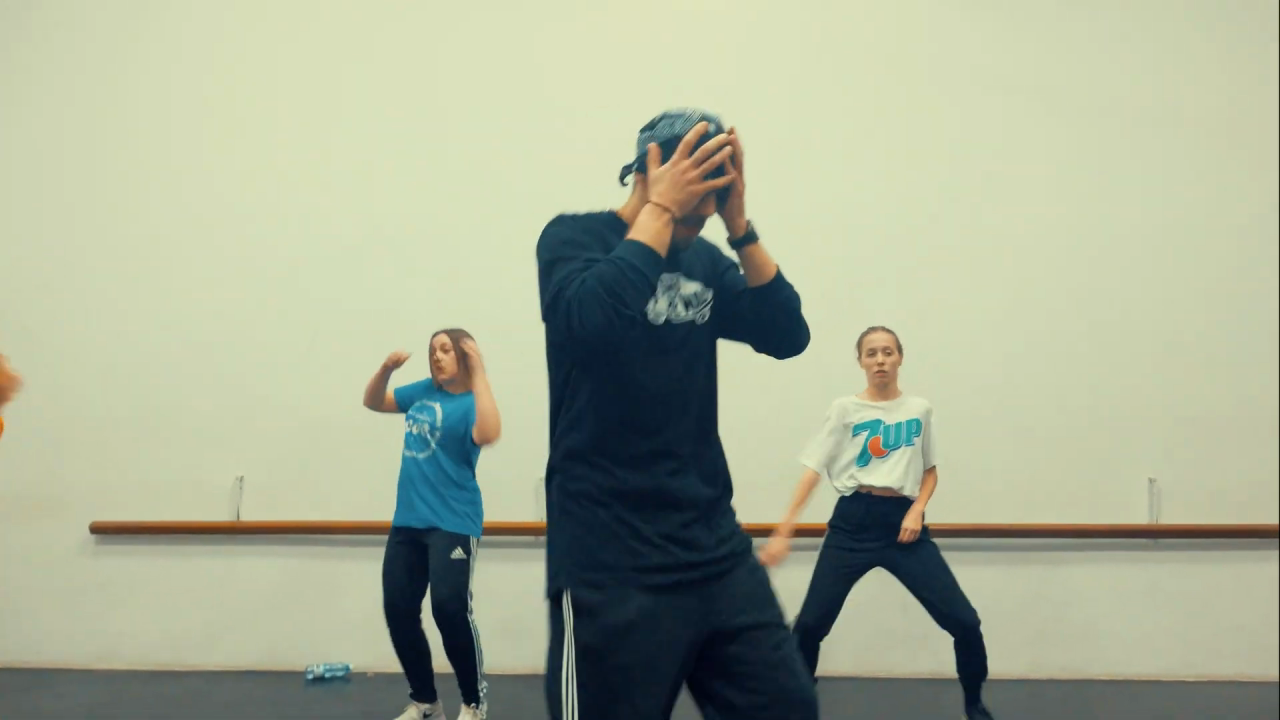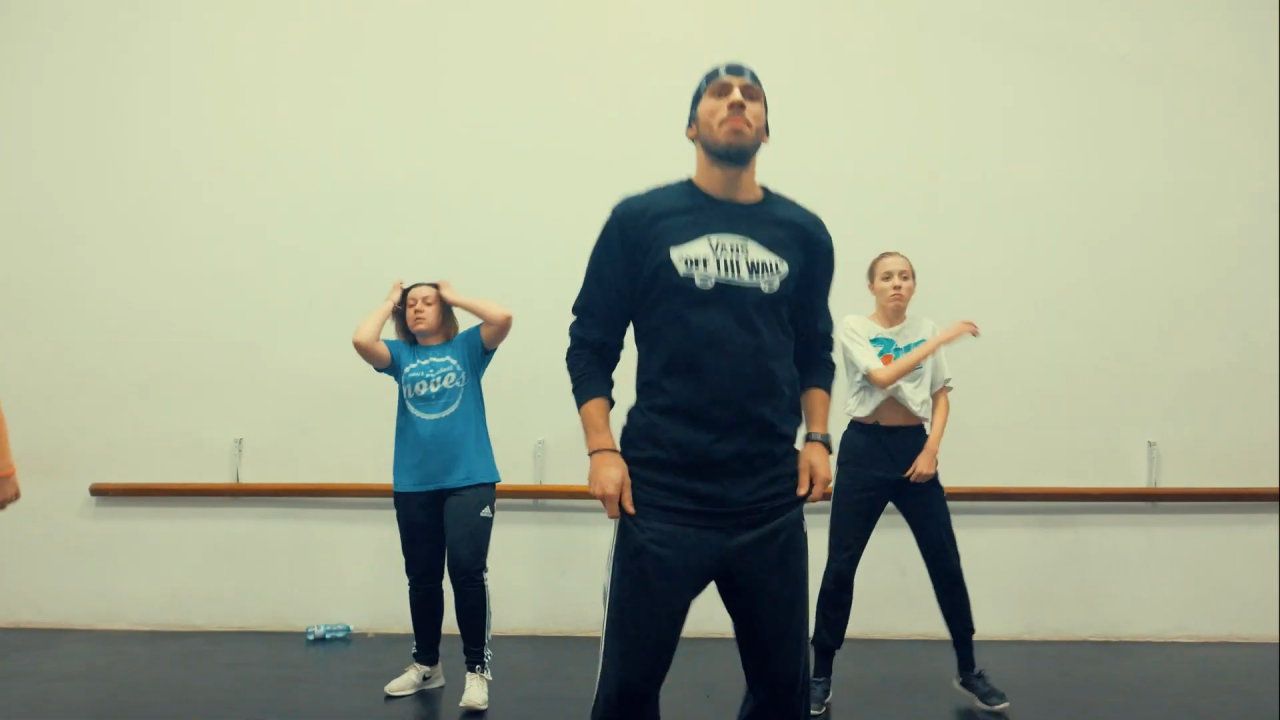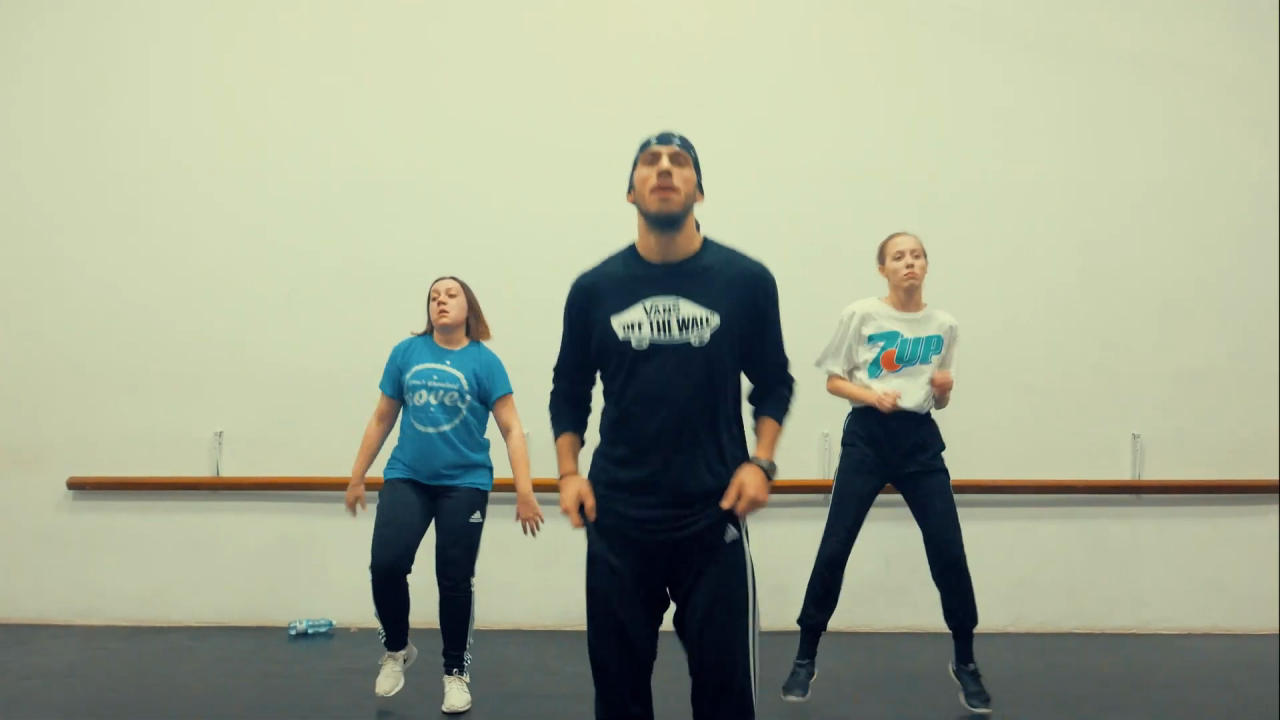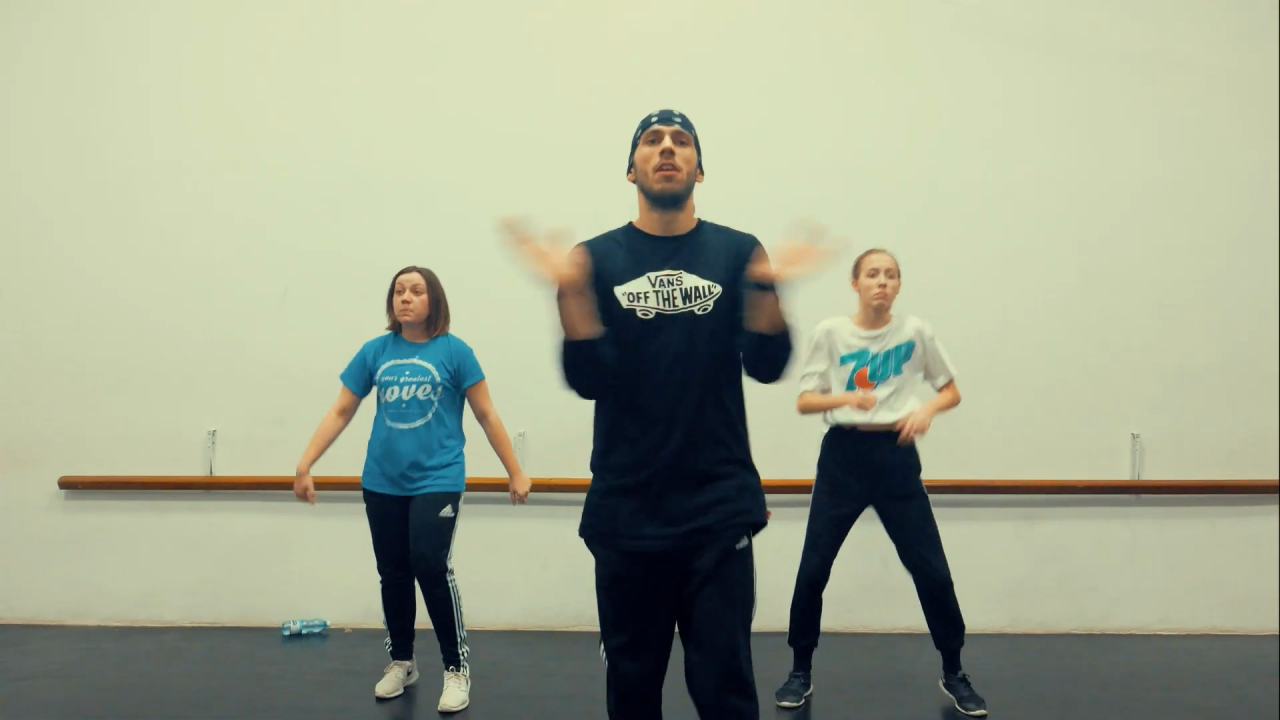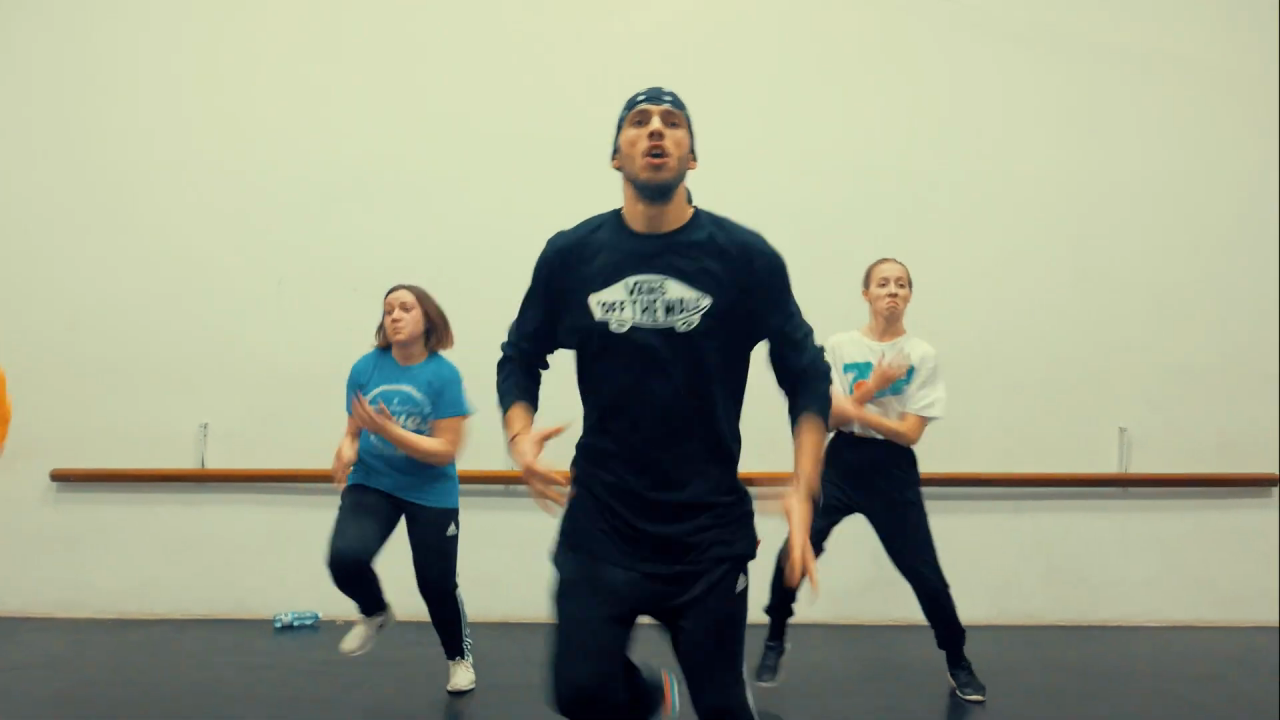
dt=0.5s
person 1, frame 1
left shoulder: (705, 261)
right shoulder: (577, 236)
left elbow: (787, 335)
right elbow: (589, 321)
left wrist: (738, 223)
right wrist: (659, 208)
left hip: (713, 544)
right hip: (611, 558)
person 1, frame 2
left shoulder: (804, 232)
right shoulder: (640, 222)
right elbow: (591, 341)
left wrist: (819, 440)
right wrist: (600, 449)
left hip: (768, 501)
right hip: (659, 494)
person 1, frame 3
left shoulder: (746, 280)
right shoulder: (594, 289)
left elbow: (773, 384)
right elbow: (570, 393)
left wrist: (760, 463)
right wrist: (567, 473)
left hip: (713, 521)
right hip: (618, 521)
person 1, frame 4
left shoulder: (737, 251)
right shoulder: (597, 257)
left elbow: (768, 364)
right elbow: (587, 377)
left wrist: (768, 290)
right wrist: (569, 292)
left hip: (720, 503)
right hip: (624, 509)
person 1, frame 5
left shoulder: (744, 255)
right shoulder: (571, 252)
left elbow: (804, 373)
right elbow: (520, 358)
left wrist: (801, 489)
right wrist: (520, 434)
left hip: (708, 524)
right hip: (603, 516)
person 2, frame 1
left shoulder: (920, 408)
right shoulder: (845, 410)
left elbow: (929, 471)
right elbow: (813, 468)
left wrist: (918, 511)
right wrist: (783, 532)
left hip: (902, 520)
right hip: (853, 522)
left knee: (963, 619)
right knee: (812, 621)
person 2, frame 2
left shoulder: (925, 329)
right shoulder: (853, 328)
left elbow: (941, 396)
right elbow: (885, 375)
left wrist: (932, 450)
right wrist: (943, 337)
left hip: (913, 452)
right hip: (865, 451)
left knee: (946, 569)
right knee: (840, 569)
left ankle: (968, 671)
right ankle: (820, 676)
person 2, frame 3
left shoulder: (944, 324)
right shoulder: (860, 314)
left elbow: (939, 401)
right elbow: (834, 380)
left wrist: (944, 387)
right wrist: (871, 394)
left hip: (919, 443)
right hip: (867, 437)
left knee: (949, 555)
right knee: (834, 548)
left ankle: (965, 663)
right ankle: (805, 659)
person 2, frame 4
left shoulder: (916, 331)
right shoulder: (830, 332)
left elbow: (951, 391)
right elbow: (805, 397)
left wrist: (924, 414)
right wrist: (844, 402)
left hip: (894, 457)
right hip: (842, 458)
left knee: (933, 574)
right knee: (813, 570)
left ankle: (954, 673)
right ankle: (801, 671)
person 2, frame 5
left shoulder: (921, 355)
right shoulder: (840, 346)
left elbow: (911, 430)
right elbow: (831, 416)
left wrist: (854, 411)
right wrist: (871, 386)
left hip: (892, 468)
right hip: (841, 463)
left knee: (926, 578)
left ankle: (958, 663)
right ankle: (775, 640)
person 3, frame 1
left shoulder: (472, 404)
right shoulder: (423, 391)
left elbow: (488, 436)
right elbow: (376, 401)
left wrist: (479, 374)
right wrist: (387, 367)
left hip: (453, 524)
right hip: (408, 523)
left knee: (450, 610)
right knee: (398, 612)
person 3, frame 2
left shoulder: (467, 346)
right shoulder: (400, 354)
left elbow: (503, 317)
right elbow: (362, 340)
left wrist: (460, 297)
right wrist: (386, 306)
left hip: (469, 479)
right hip: (414, 484)
left knee: (467, 569)
right knee: (421, 577)
left ankle: (478, 670)
right ankle: (426, 666)
person 3, frame 3
left shoulder: (486, 361)
right shoulder: (406, 352)
left elbow: (511, 429)
right elbow: (382, 417)
left wrist: (525, 492)
right wrist: (357, 476)
left hip: (465, 483)
right hip: (407, 475)
left knee: (455, 578)
right knee: (386, 564)
left ankle: (456, 673)
right ankle: (396, 647)
person 3, frame 4
left shoulder: (453, 351)
right shoulder: (373, 352)
left elbow: (486, 414)
right elbow: (339, 412)
left wrist: (515, 471)
right wrist: (305, 465)
left hip: (437, 481)
right hip: (382, 483)
left knee: (432, 568)
right knee: (393, 575)
left ankle: (457, 668)
right ankle: (402, 661)
person 3, frame 5
left shoulder: (443, 374)
right shoulder: (365, 368)
left elbow: (446, 451)
right elbow: (354, 430)
left wrist: (389, 431)
right wrist: (346, 450)
left hip: (431, 493)
right hip: (372, 483)
left knee: (436, 585)
right knee: (345, 557)
left ankle: (460, 657)
right ankle: (375, 612)
